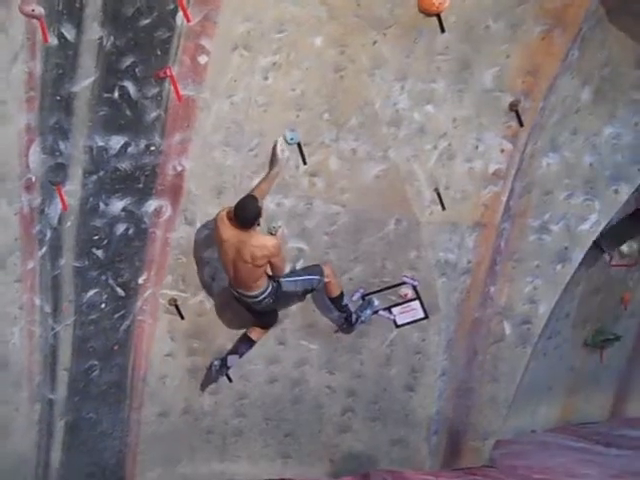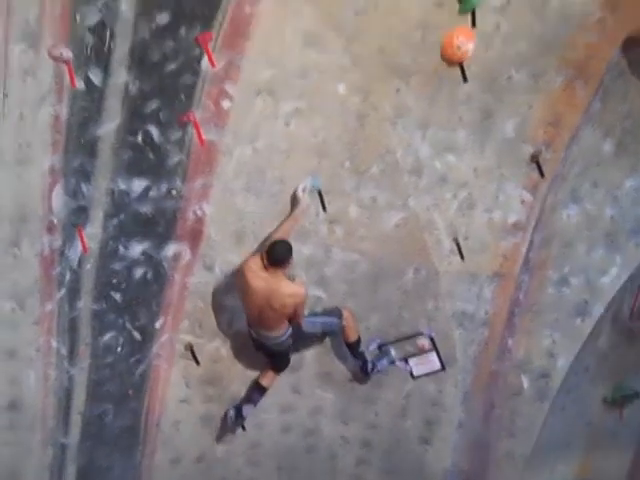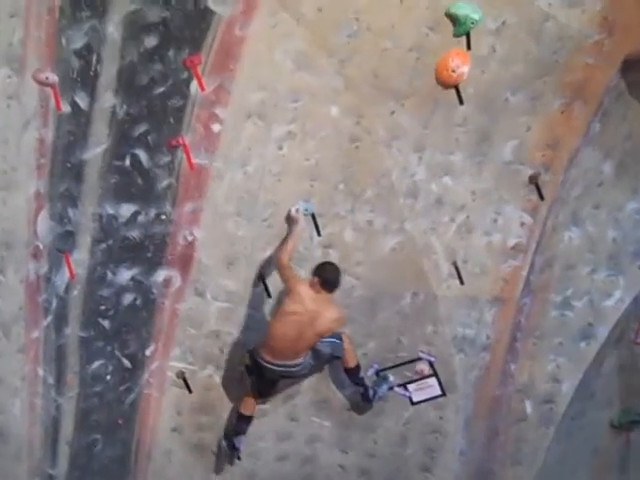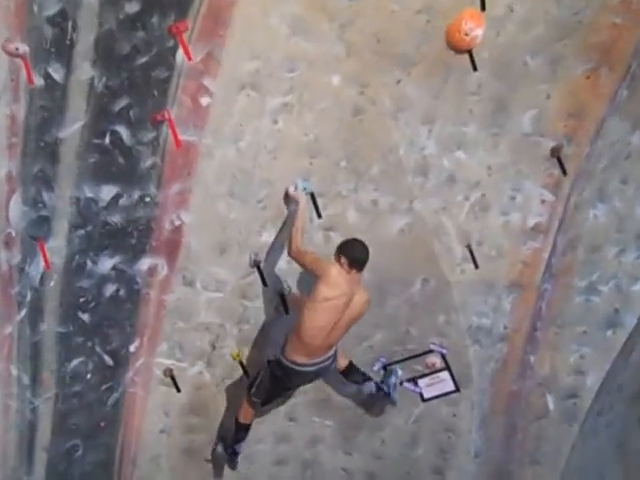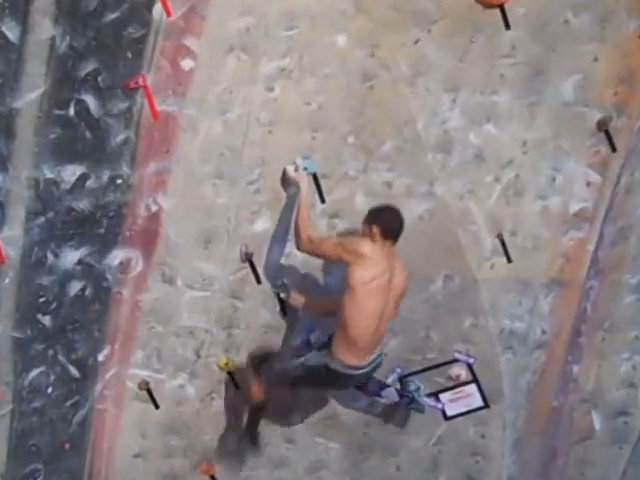
dt=0.5s
person 1, frame 1
left shoulder: (222, 220)
right shoulder: (268, 245)
left elbow: (251, 198)
right elbow: (280, 273)
left wrist: (275, 167)
left hip: (240, 294)
right hip: (264, 296)
left knee: (264, 323)
right knee: (326, 272)
left ankle: (223, 363)
right ankle: (348, 318)
person 1, frame 2
left shoulder: (249, 267)
right shoulder: (296, 292)
left elbow: (273, 240)
right elbow: (299, 321)
left wrist: (299, 208)
left hip: (256, 334)
right hip: (281, 338)
left knee: (276, 366)
right knee: (345, 317)
left ankle: (239, 411)
right ankle: (364, 364)
person 1, frame 3
left shoulder: (298, 291)
right shoulder: (336, 316)
left hip: (265, 363)
right hip: (300, 366)
left knee: (255, 394)
right knee: (343, 342)
right ankle: (363, 391)
person 1, frame 4
left shoulder: (333, 274)
right shoulder: (364, 299)
left elbow: (295, 249)
left wrist: (301, 204)
right wrist: (304, 304)
left hip: (292, 367)
right hip: (324, 363)
left knee: (253, 399)
left ankle: (233, 449)
person 1, frame 5
left shoulder: (363, 251)
right shoulder: (400, 273)
left elbow: (305, 242)
left wrist: (302, 189)
right wrist: (307, 302)
left hip: (340, 369)
right hip: (372, 363)
left knee: (262, 376)
left ankle: (251, 431)
